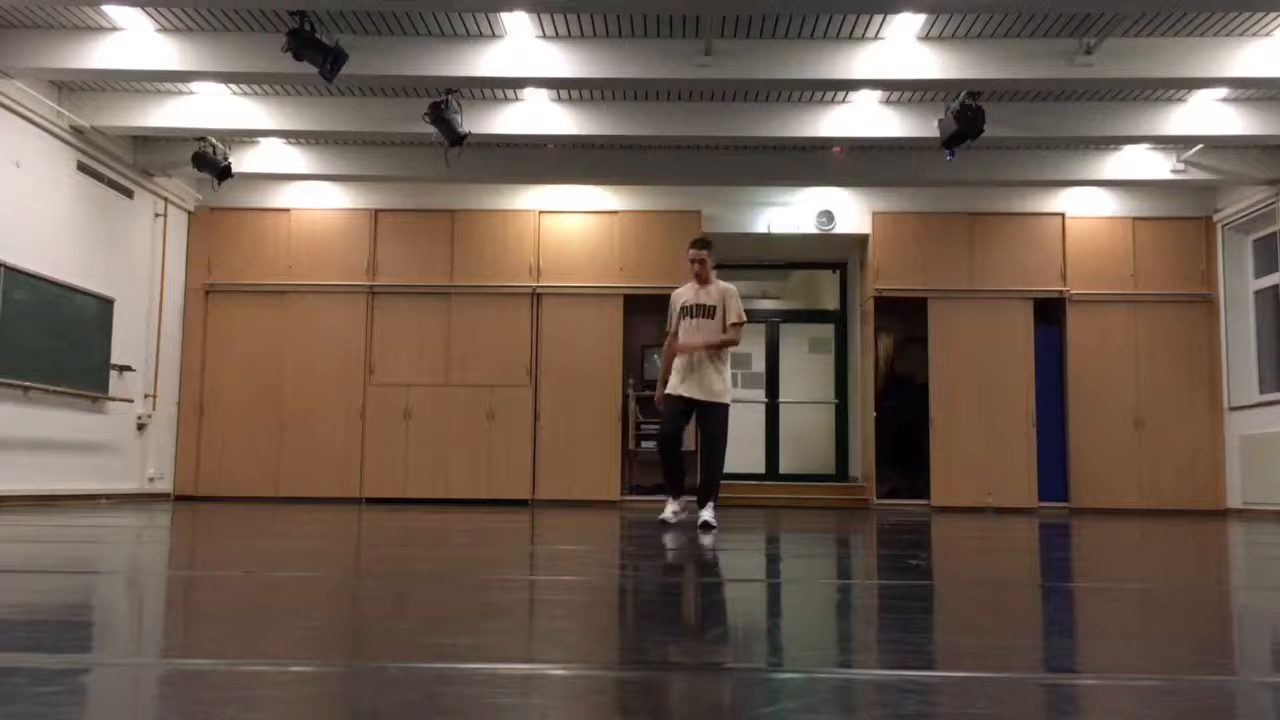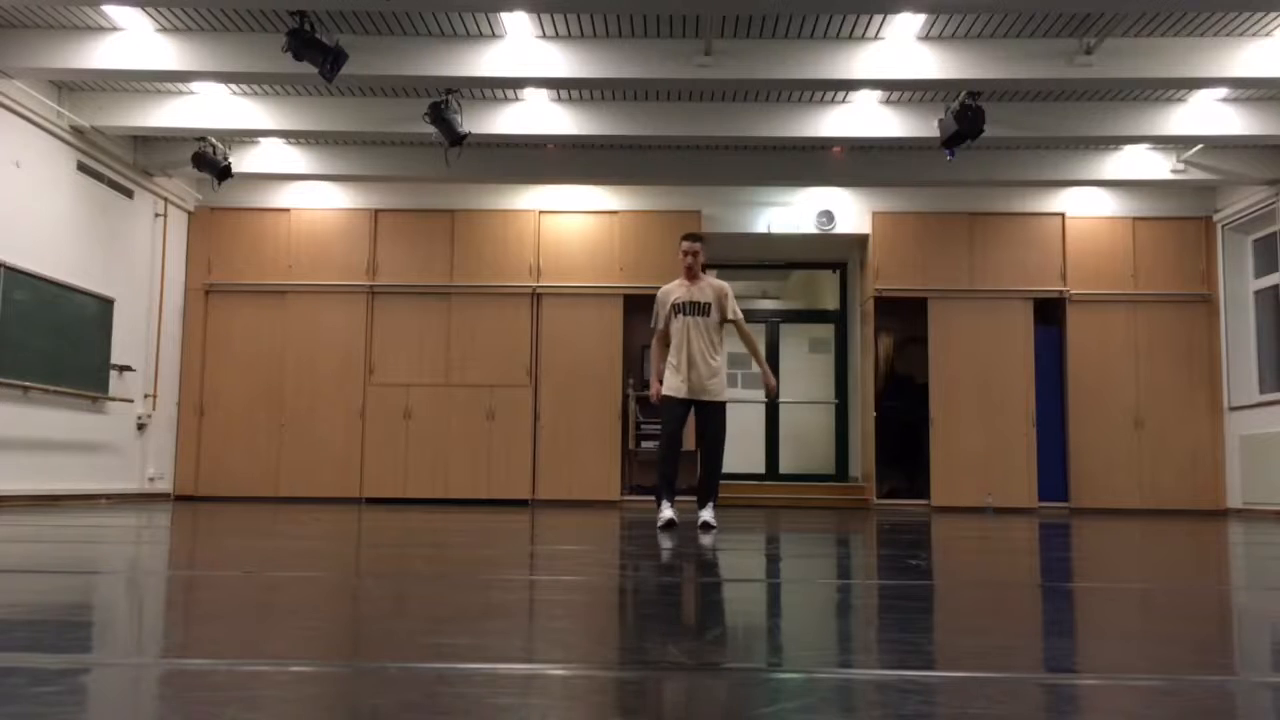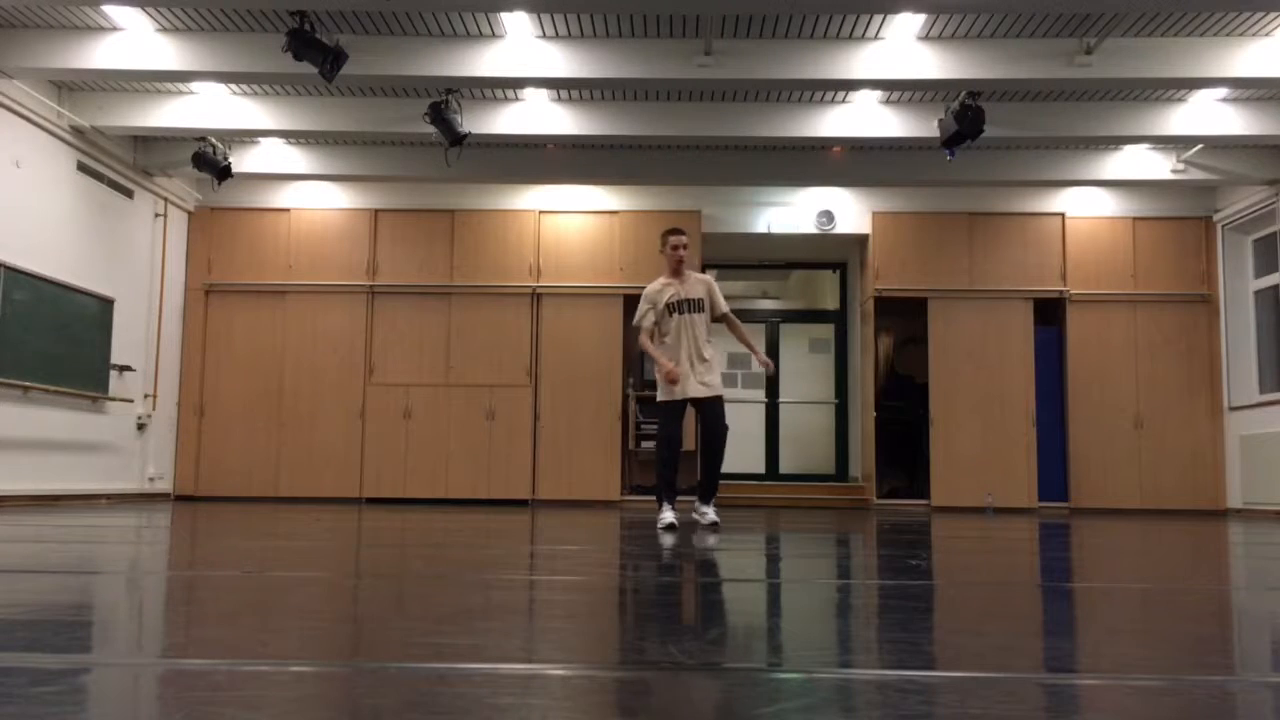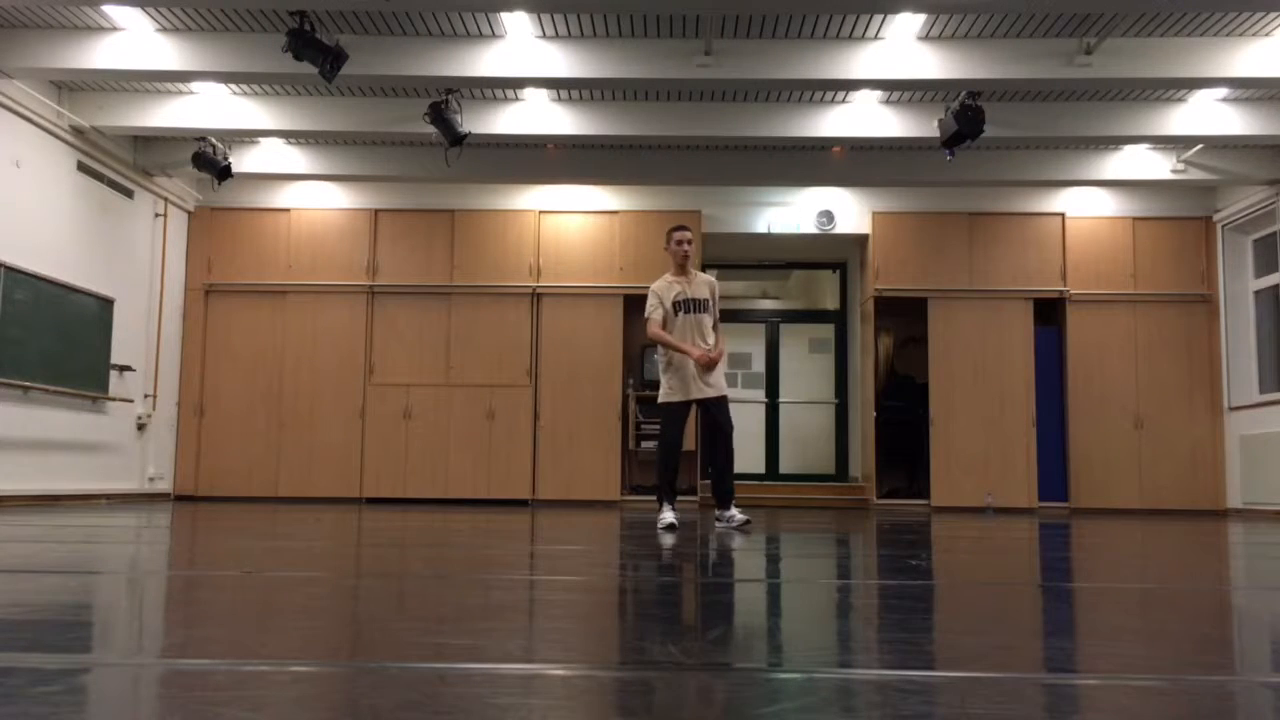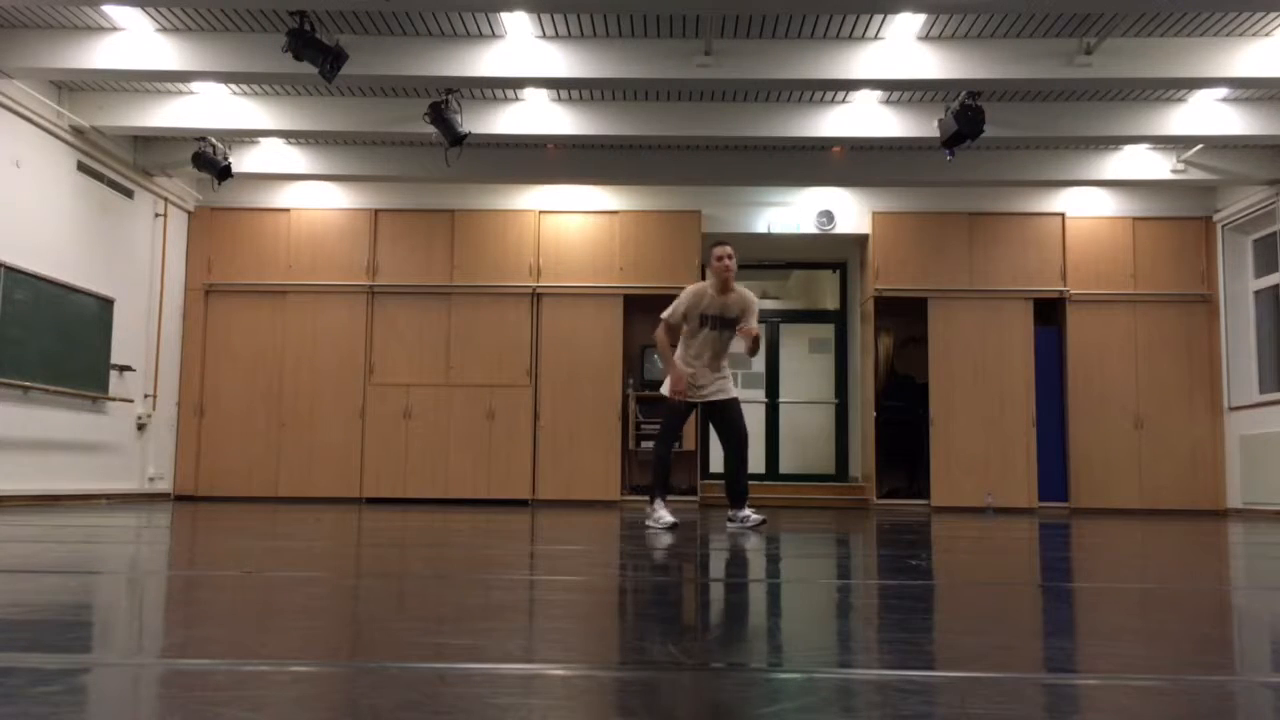
dt=0.3s
person 1, frame 1
left shoulder: (727, 292)
right shoulder: (678, 295)
left elbow: (734, 336)
left wrist: (698, 345)
right wrist: (661, 383)
left hip: (714, 385)
right hip: (680, 385)
left knee: (712, 446)
right knee: (667, 437)
left ankle: (707, 506)
right ankle: (675, 499)
person 1, frame 2
left shoulder: (719, 289)
right shoulder: (666, 293)
left elbow: (742, 330)
right elbow: (659, 340)
left wrist: (765, 369)
right wrist: (655, 379)
left hip: (712, 383)
right hip: (676, 383)
left knee: (711, 446)
right knee: (669, 440)
left ankle: (706, 506)
right ankle: (666, 504)
person 1, frame 3
left shoulder: (705, 283)
right shoulder: (653, 292)
left elbow: (728, 320)
right elbow: (645, 337)
left wrist: (757, 353)
right wrist: (663, 362)
left hip: (707, 377)
right hip: (672, 382)
left knee: (715, 436)
right knee: (669, 442)
left ankle: (704, 501)
right ankle: (667, 506)
person 1, frame 4
left shoulder: (709, 284)
right shoulder: (660, 288)
right elbow: (653, 331)
left wrist: (719, 350)
right wrist: (690, 351)
left hip: (710, 378)
right hip: (675, 380)
left knee: (722, 438)
right knee: (670, 443)
left ankle: (725, 508)
right ankle: (667, 507)
person 1, frame 5
left shoulder: (747, 300)
right shoulder: (695, 294)
left elbow: (753, 350)
right elbow: (663, 331)
left wrist: (752, 336)
right wrist: (674, 374)
left hip: (718, 380)
right hip: (684, 379)
left knee: (737, 440)
right knee: (666, 440)
left ankle: (738, 509)
right ankle: (657, 505)
